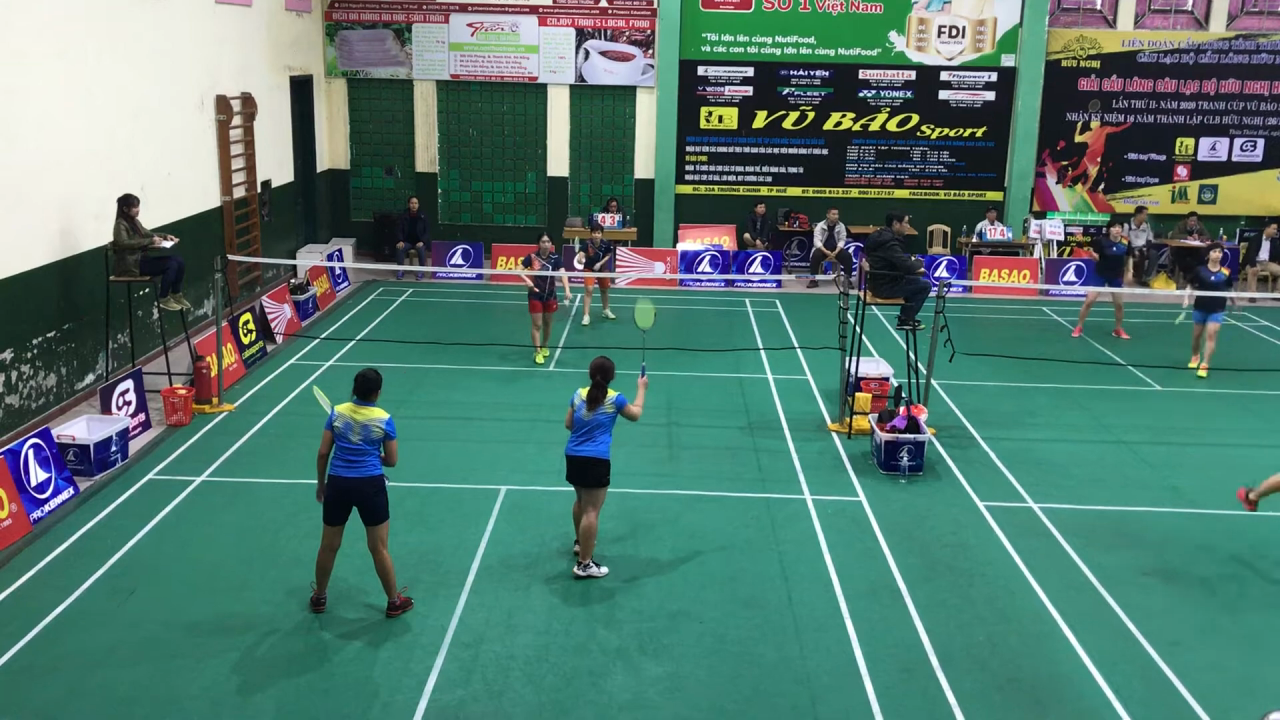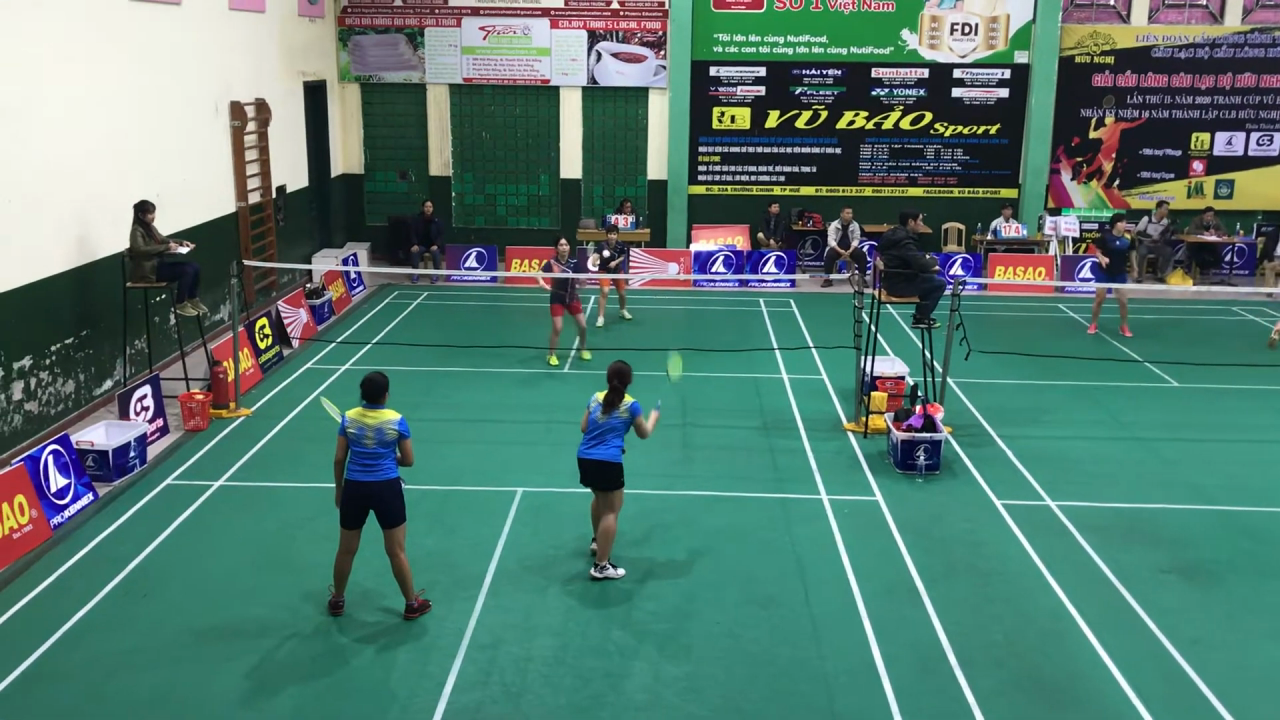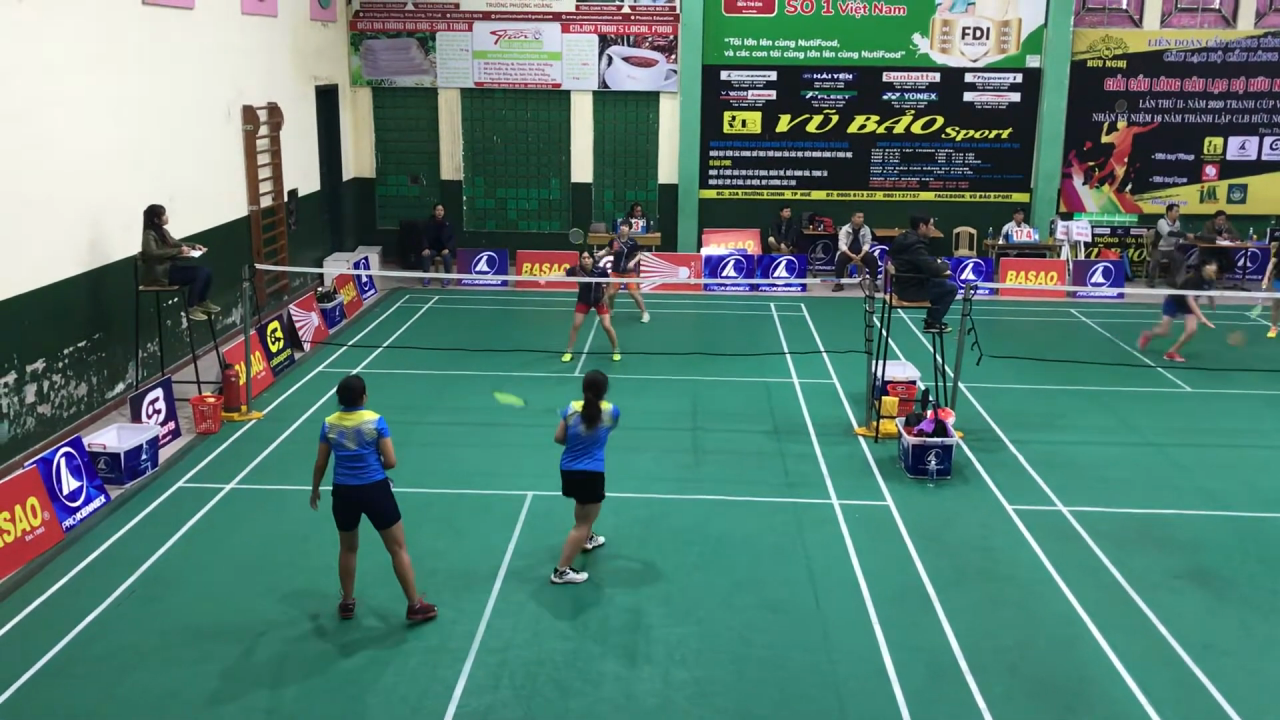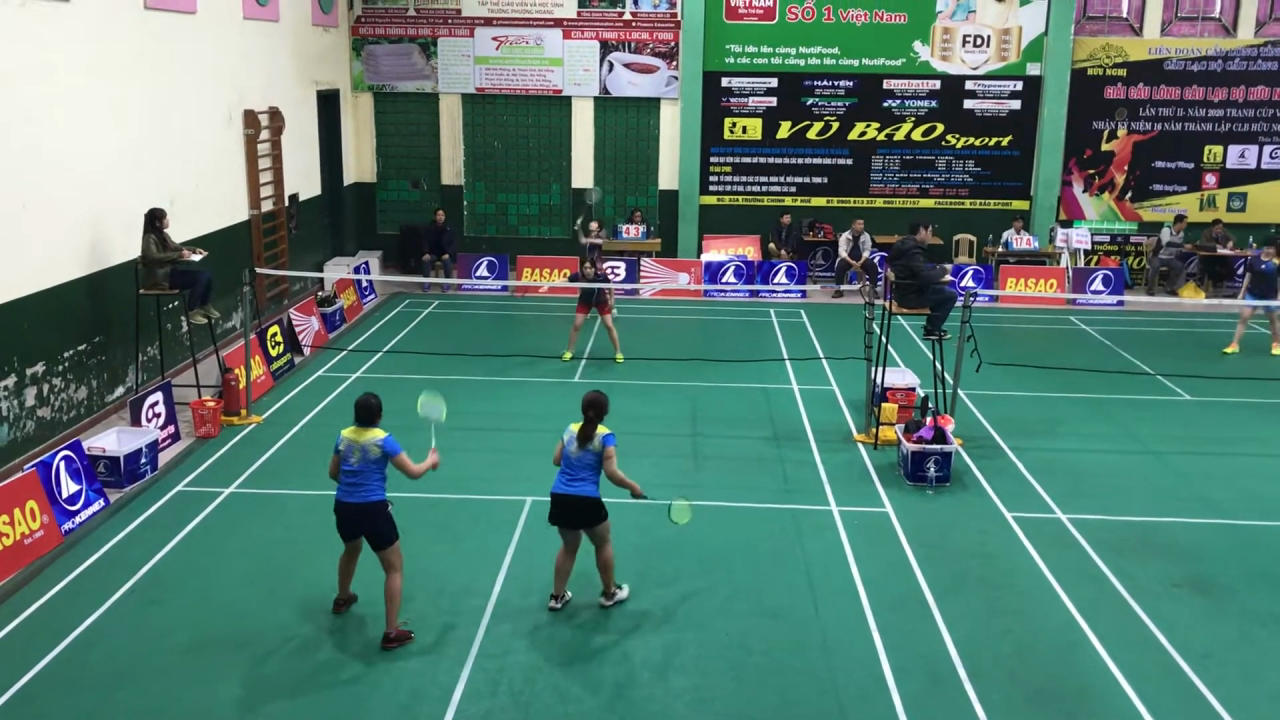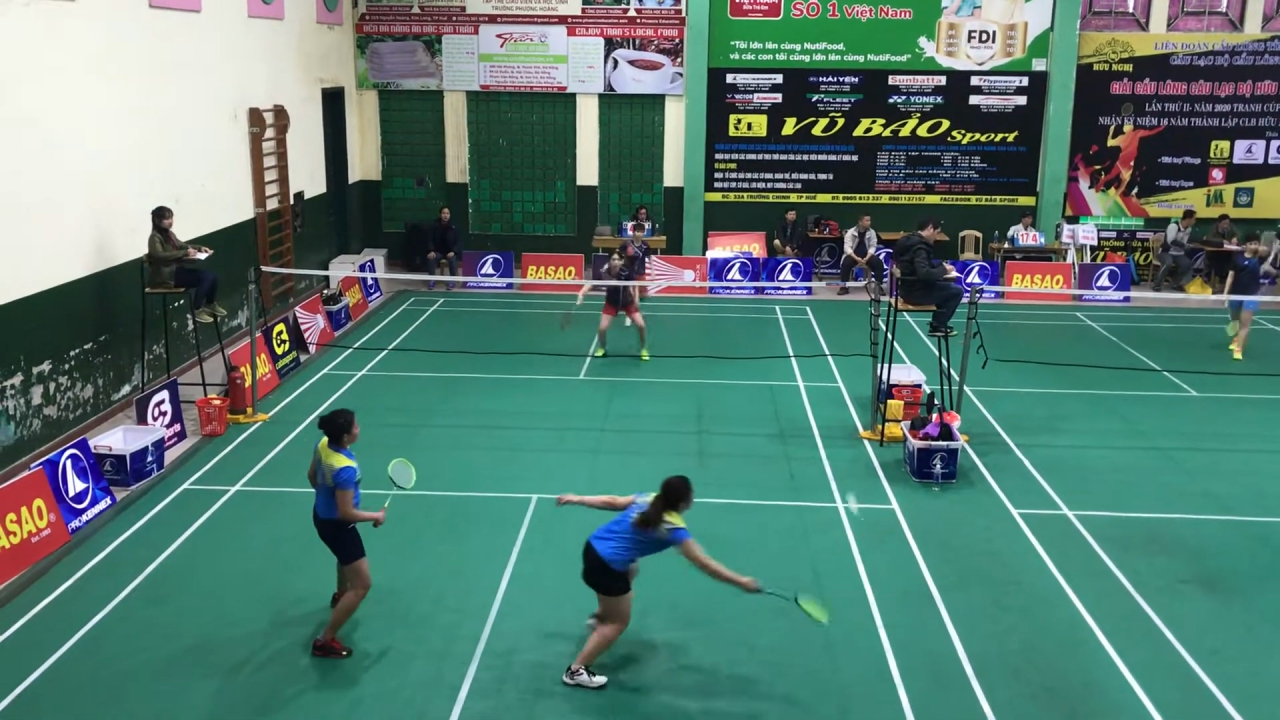
dt=1s
person 1, frame 1
left shoulder: (337, 412)
right shoulder: (384, 419)
left elbow: (323, 453)
right elbow: (391, 461)
left wrist: (321, 483)
left hip: (338, 484)
right hip: (370, 486)
left knee: (328, 546)
right knee: (379, 549)
left ankle: (319, 597)
right ankle: (394, 602)
person 1, frame 2
left shoulder: (348, 418)
right shoulder: (396, 421)
left elbow: (339, 459)
right elbow: (408, 460)
left wrist: (338, 489)
left hip: (354, 488)
right hip: (387, 488)
left knee: (346, 550)
right knee: (396, 551)
left ankle: (337, 600)
right ankle: (412, 604)
person 1, frame 3
left shoulder: (329, 424)
right shoulder: (375, 421)
left elbow: (320, 464)
right elbow: (390, 462)
left wrist: (315, 490)
left hip: (343, 492)
right hip: (375, 490)
left knee: (347, 548)
right knee: (398, 549)
left ankle: (347, 603)
right ankle: (415, 606)
person 1, frame 4
left shoulder: (344, 437)
right shoulder: (383, 440)
left elbow: (333, 473)
right elbow: (413, 472)
right wrist: (431, 460)
left hip: (343, 507)
right hip: (372, 509)
left knee: (352, 549)
right knee: (394, 569)
left ankle: (342, 599)
right ankle: (392, 632)
person 1, frame 5
left shoulder: (323, 445)
right shoulder: (345, 468)
left elbow: (312, 476)
right elbow: (346, 513)
right wrist: (376, 516)
left hip: (322, 516)
right hip: (337, 525)
left knee: (347, 554)
right knee: (362, 585)
left ankle: (341, 595)
right ankle: (325, 641)
person 2, frame 1
left shoulder: (579, 395)
right shoulder: (615, 399)
left elbow: (569, 423)
right elbow: (635, 414)
right wrist: (641, 389)
left hip: (573, 456)
right hip: (596, 460)
left knee: (581, 502)
right knee: (591, 511)
left ankle: (580, 542)
right ankle: (584, 564)
person 2, frame 2
left shoulder: (595, 398)
right shoulder: (631, 405)
right elbow: (644, 433)
right wrist: (654, 416)
left hip: (584, 458)
right hip: (607, 463)
left knee: (599, 499)
right knee: (610, 513)
left ankle: (597, 541)
right ankle: (601, 566)
person 2, frame 3
left shoulder: (571, 408)
right shoulder: (610, 411)
left elbow: (559, 438)
left hip: (568, 469)
right hip: (590, 473)
left knee: (583, 507)
right knee: (584, 522)
left ankle: (587, 539)
right ankle: (562, 570)
person 2, frame 4
left shoulder: (570, 430)
right shoulder: (605, 436)
left elbow: (557, 460)
right elbow: (612, 473)
right wrist: (634, 487)
left hip: (559, 497)
right hip: (586, 499)
left knee: (569, 546)
right knee: (603, 543)
left ankle: (557, 597)
right ankle: (610, 592)
person 2, frame 5
left shoulder: (648, 500)
right shoulder: (674, 527)
left elbow: (611, 501)
right elbow: (704, 563)
left wrist: (577, 498)
right wrist: (741, 581)
left hip: (594, 546)
right hip: (607, 565)
left knee: (629, 571)
right knee: (618, 622)
left ankle: (601, 617)
right ankle: (576, 671)
